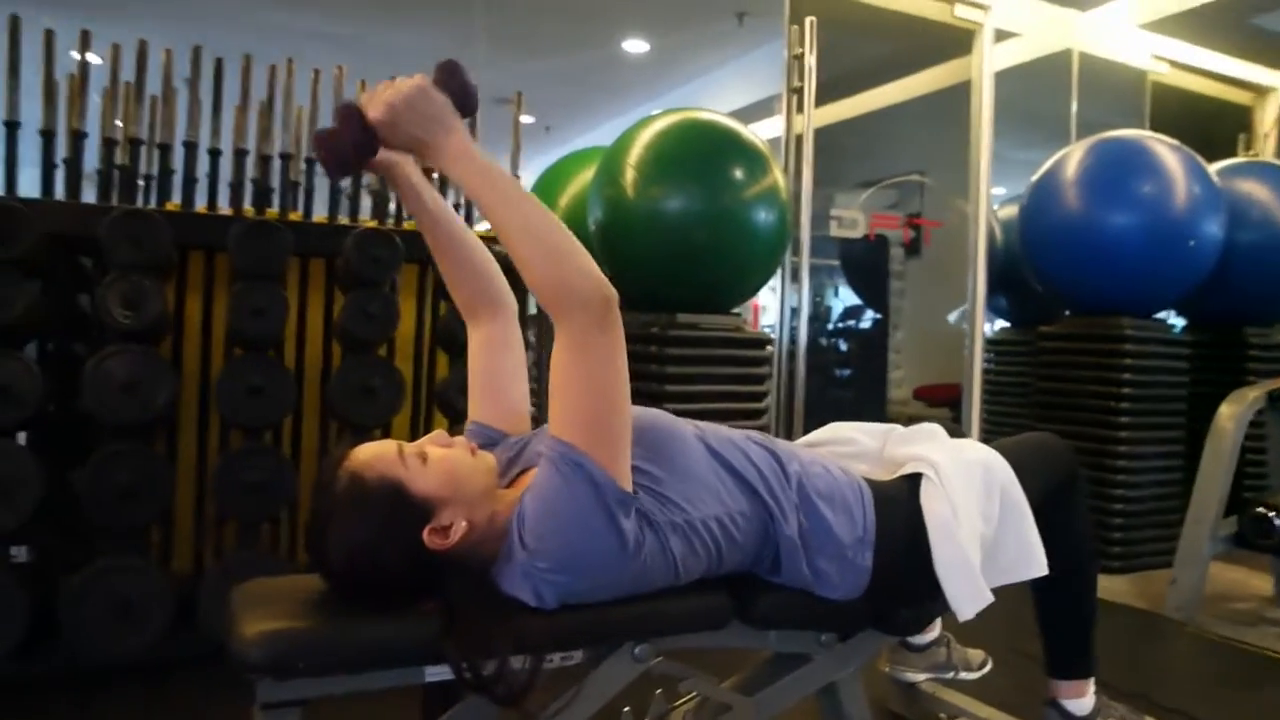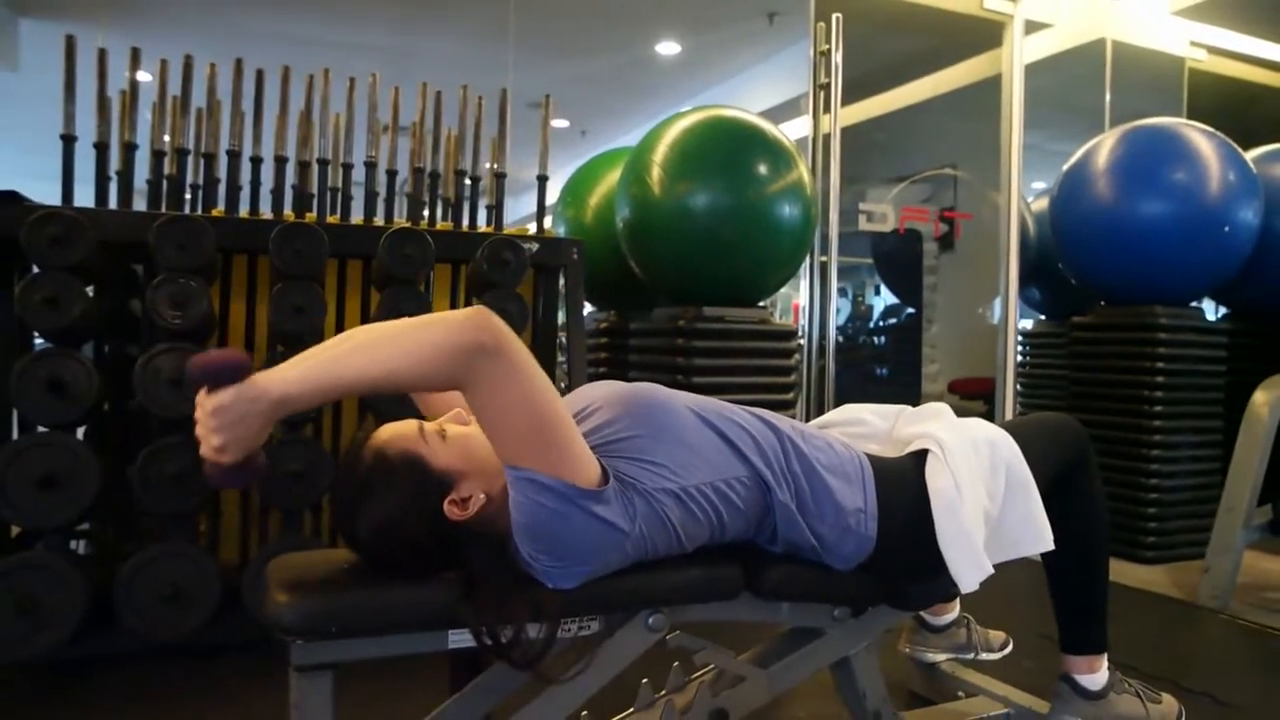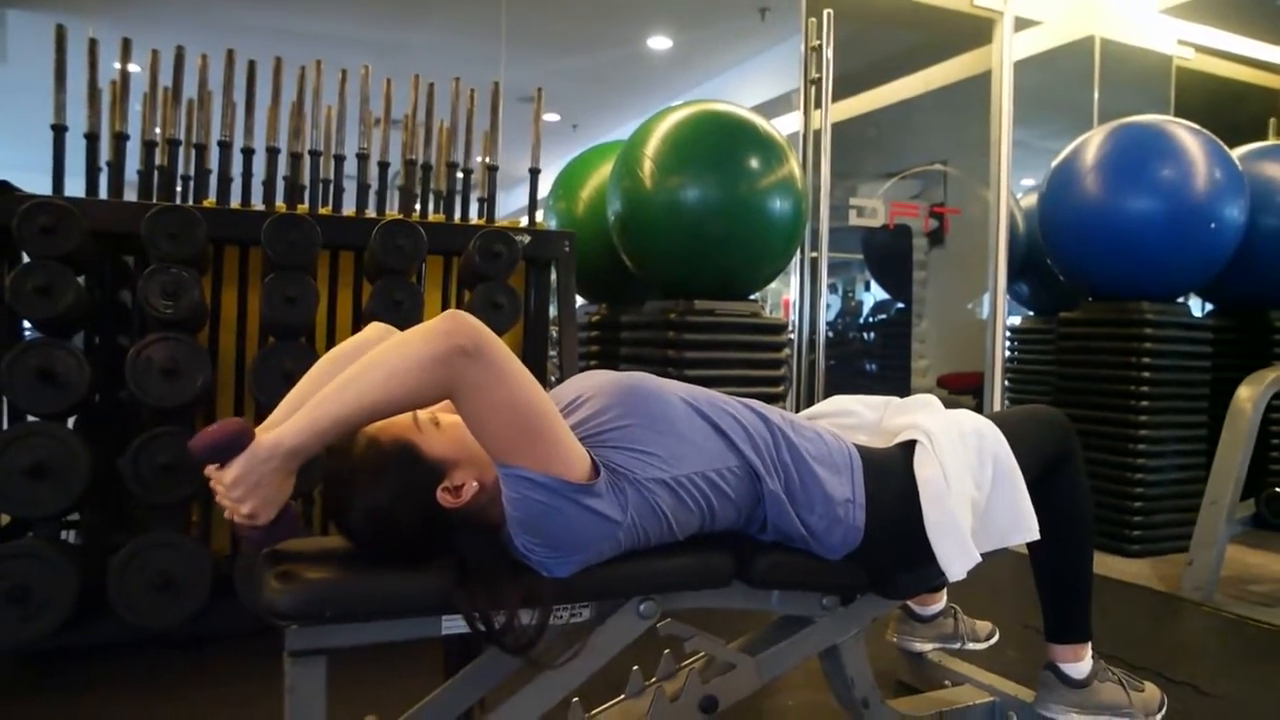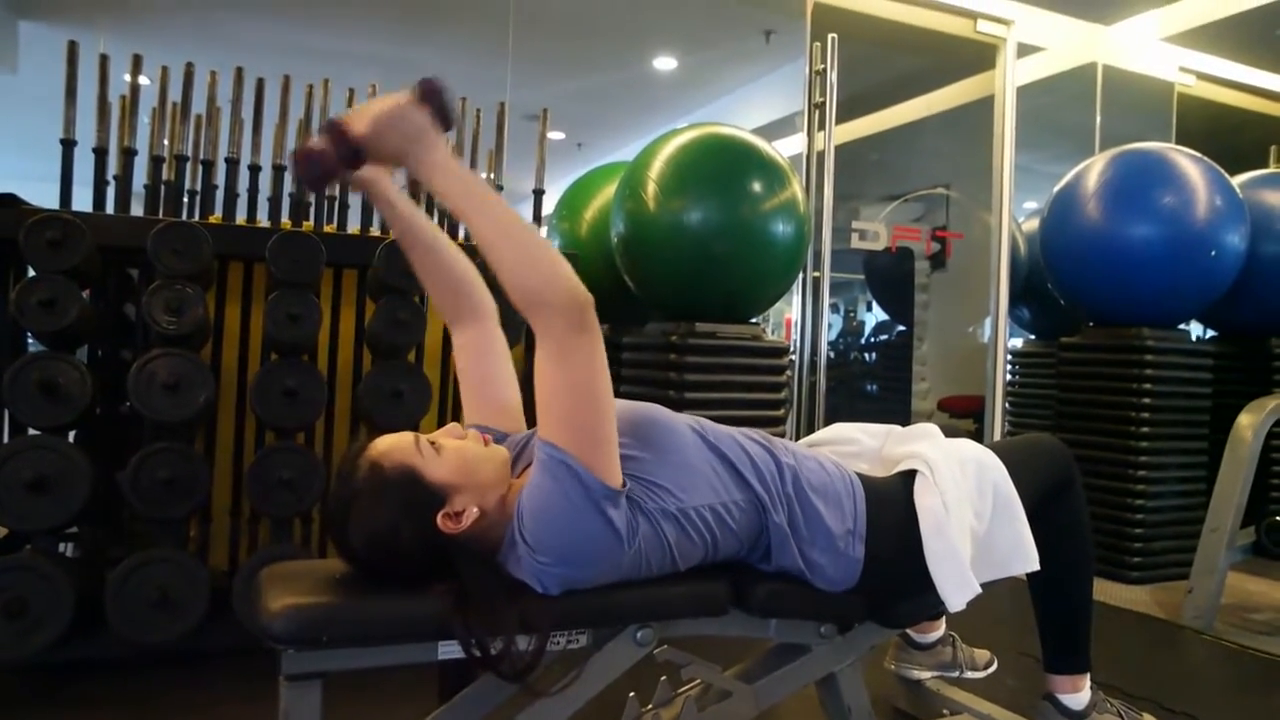
dt=1s
person 1, frame 1
left shoulder: (496, 470)
right shoulder: (561, 539)
left elbow: (492, 314)
right elbow: (589, 309)
left wrist: (406, 178)
right wrist: (447, 143)
right hip: (851, 542)
left knee: (921, 444)
right knee: (1050, 464)
left ankle: (919, 639)
person 1, frame 2
left shoulder: (496, 484)
right shoulder: (561, 526)
left elbow: (445, 352)
right elbow: (479, 337)
left wrist: (274, 383)
right wrist: (267, 393)
right hip: (861, 512)
left knee: (934, 422)
right knee: (1061, 443)
left ankle: (936, 622)
person 1, frame 3
left shoulder: (487, 473)
right shoulder: (555, 514)
left elbow: (384, 338)
right elbow: (456, 340)
left wrist: (266, 431)
right wrist: (277, 453)
right hip: (850, 504)
left knee: (923, 414)
right knee: (1047, 434)
left ankle: (926, 613)
person 1, frame 4
left shoulder: (509, 470)
right shoulder: (561, 531)
left elbow: (472, 317)
right elbow: (566, 311)
left wrist: (387, 193)
right wrist: (428, 159)
right hip: (848, 533)
left knee: (928, 449)
right knee: (1048, 461)
left ankle: (923, 640)
